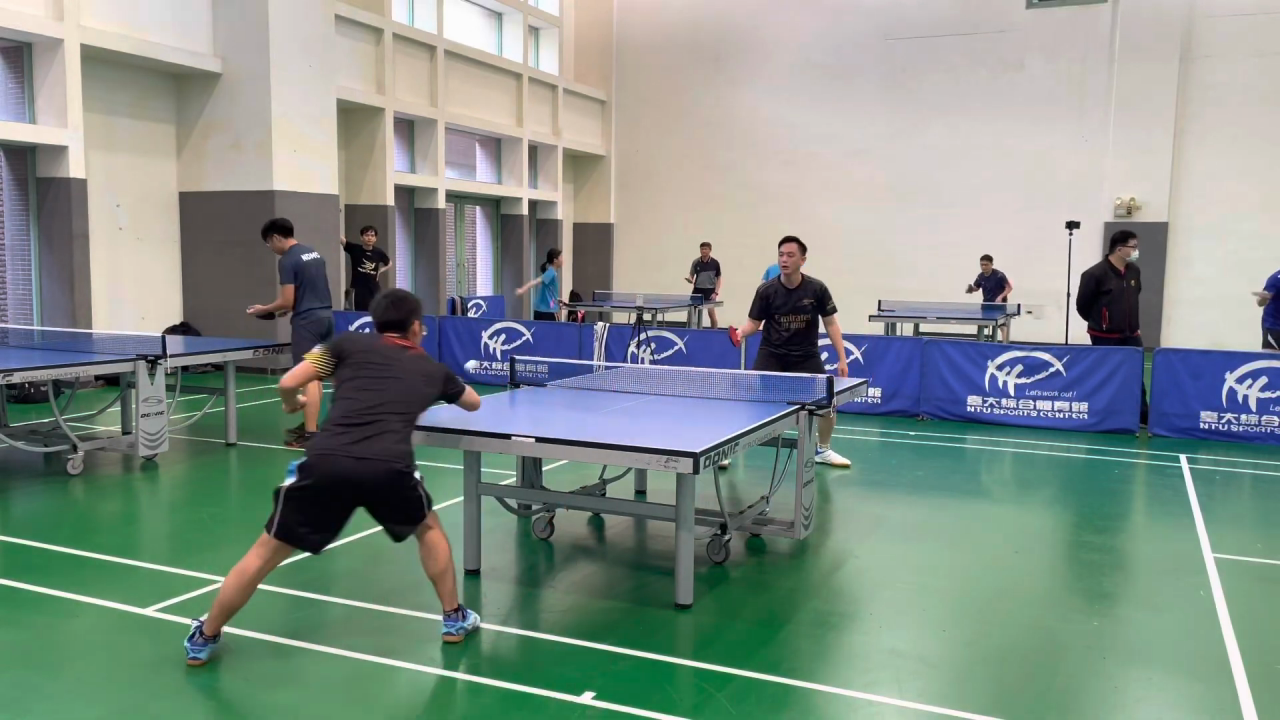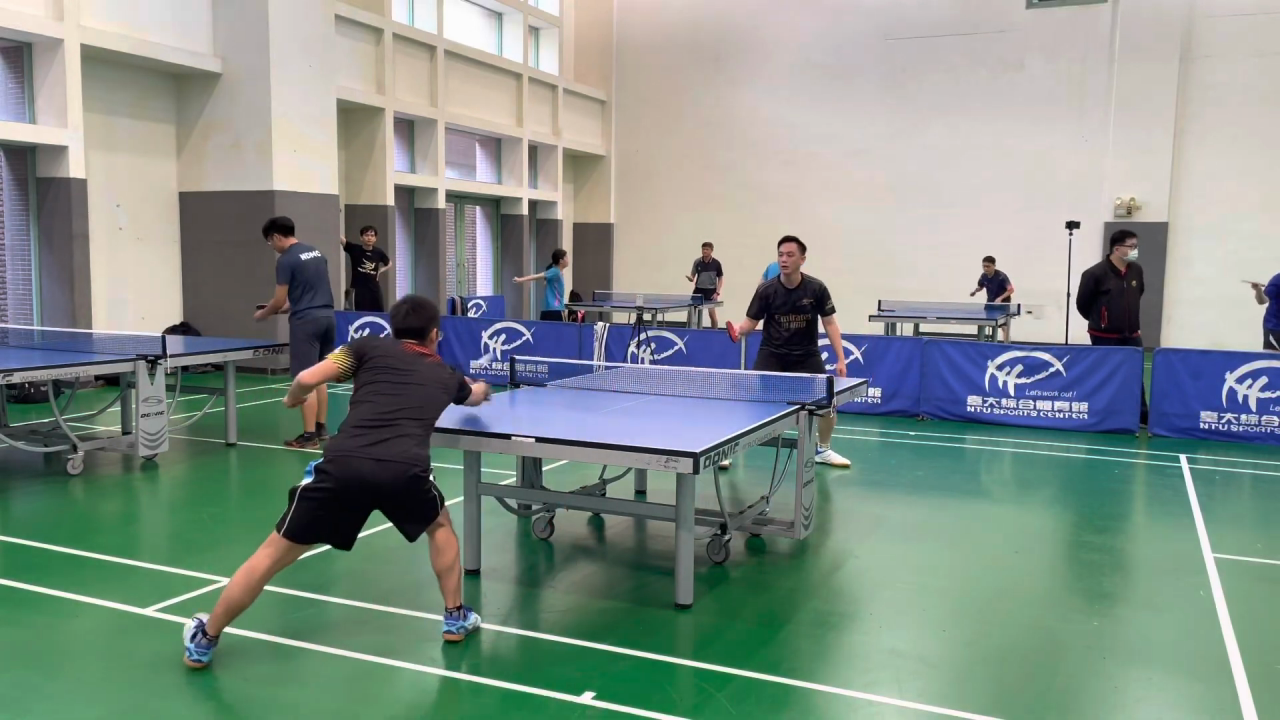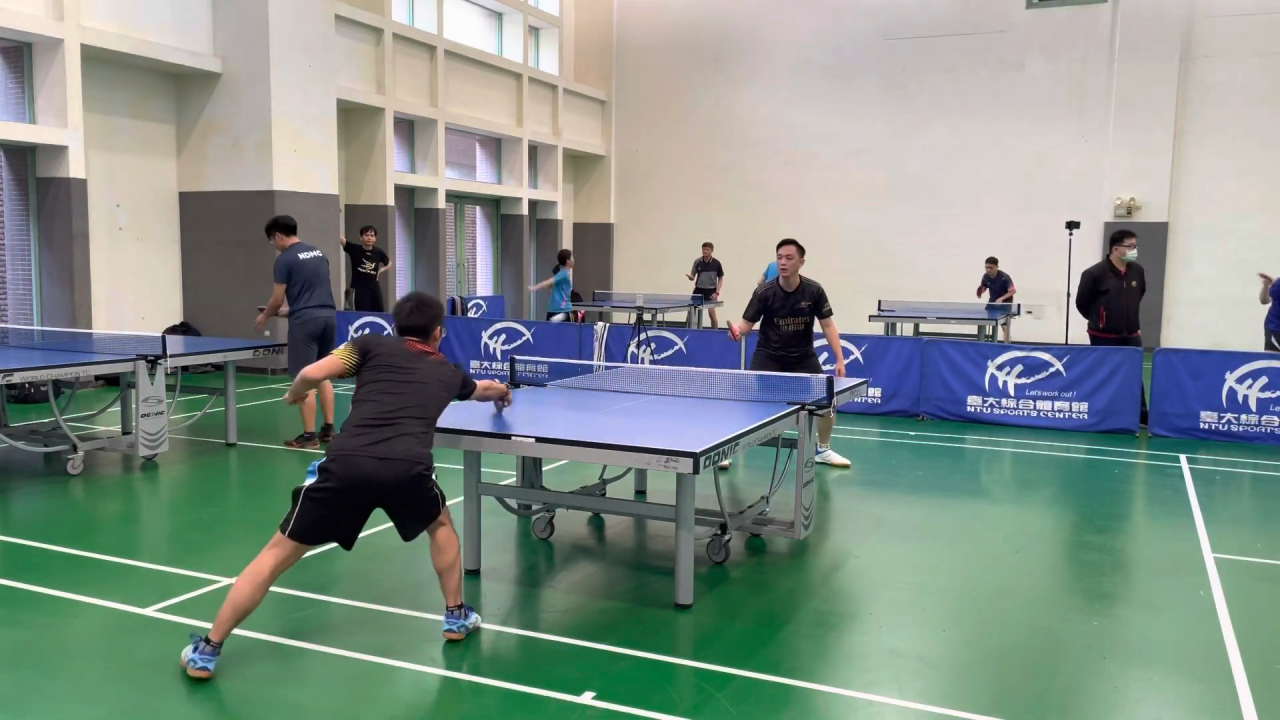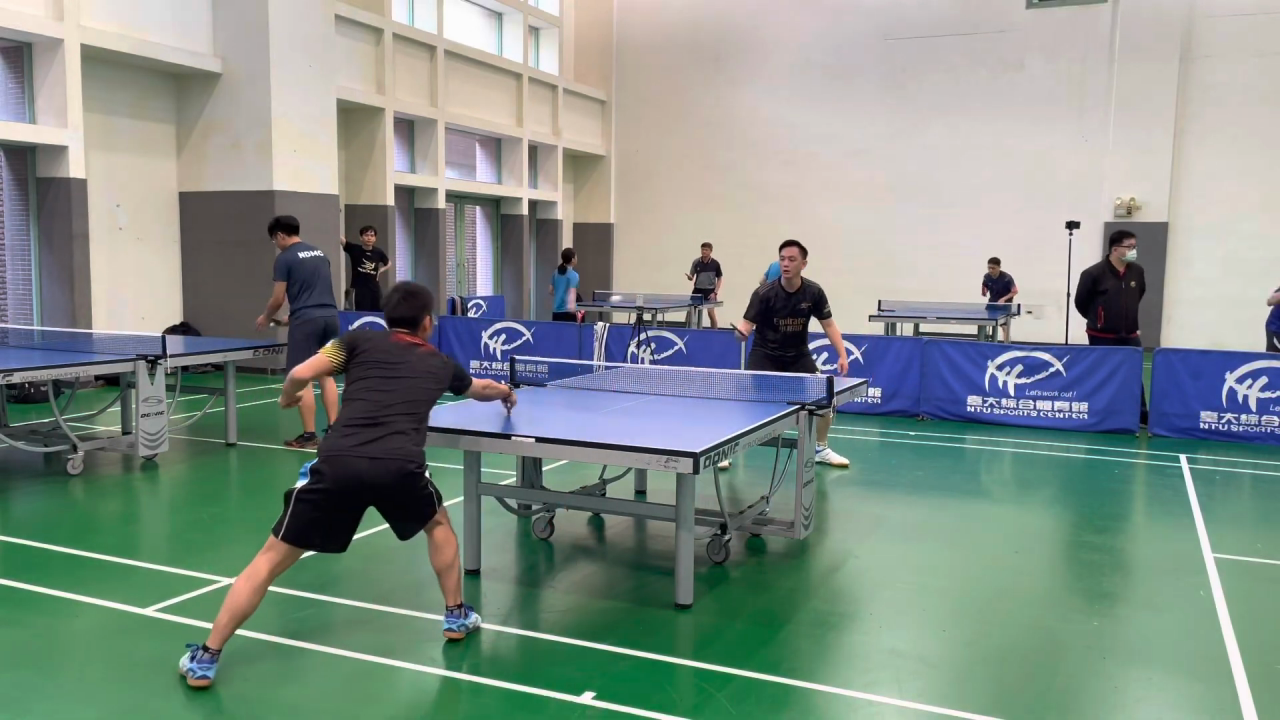
dt=0.1s
person 1, frame 1
left shoulder: (349, 343)
right shoulder: (432, 367)
left elbow: (289, 384)
right elbow: (472, 403)
left wrist: (291, 403)
right wrist: (467, 392)
left hip: (327, 462)
right hip: (389, 468)
left knee: (266, 552)
right knee: (429, 527)
left ankle: (203, 639)
right ankle: (454, 618)
person 1, frame 2
left shoulder: (368, 347)
right shoulder: (445, 373)
left elbow: (306, 380)
right elbow: (475, 396)
left wrist: (293, 398)
right wrist: (483, 389)
left hip: (345, 464)
right hip: (406, 470)
left knee: (276, 552)
right knee: (439, 527)
left ankle: (205, 641)
right ankle: (456, 617)
person 1, frame 3
left shoulder: (372, 344)
right shoulder: (447, 369)
left elbow: (312, 375)
right elbow: (481, 389)
left wrist: (294, 394)
right wrist: (502, 392)
left hip: (346, 463)
right hip: (407, 468)
left knee: (277, 554)
right knee: (441, 524)
left ankle: (208, 649)
right ankle: (457, 616)
person 1, frame 4
left shoulder: (360, 340)
right shoulder: (440, 362)
left elbow: (301, 374)
right elbow: (478, 388)
left wrist: (288, 396)
right wrist: (506, 392)
left hip: (338, 463)
right hip: (400, 466)
left knee: (272, 557)
right knee: (438, 524)
left ankle: (205, 658)
right ankle: (456, 616)
person 2, frame 1
left shoulder: (287, 260)
right shoulder: (314, 253)
left elbow: (287, 301)
left wrist: (262, 309)
right wrist: (283, 310)
left hip: (308, 321)
right hip: (325, 317)
left ankle: (309, 434)
right ankle: (309, 425)
person 2, frame 2
left shoulder: (286, 260)
right shoulder: (316, 253)
left elbow: (280, 301)
left wrist: (263, 313)
right wrist: (292, 308)
left hip: (306, 321)
right hip: (327, 317)
left ankle: (310, 435)
right ankle: (321, 427)
person 2, frame 3
left shoulder: (284, 259)
right shoulder: (318, 253)
left elbow: (277, 300)
left wrist: (264, 317)
left hip: (305, 320)
right hip: (328, 317)
left ankle: (310, 435)
right ankle: (329, 428)
person 2, frame 4
left shoulder: (284, 258)
right shoulder: (320, 254)
left elbow: (278, 299)
left wrist: (266, 318)
left hip: (306, 320)
right hip: (330, 317)
right knee: (326, 376)
left ankle: (309, 435)
person 3, frame 1
left shoulder: (817, 289)
right shoulder: (766, 290)
left elbow: (831, 323)
right elbow: (754, 323)
left wrist: (842, 358)
right wrist: (740, 334)
left hip: (806, 356)
right hip: (772, 354)
left ankle: (823, 451)
person 3, frame 2
left shoulder: (816, 288)
right shoulder: (766, 290)
left elbow: (830, 323)
right elbow: (750, 322)
left wrist: (841, 359)
right wrist: (738, 331)
left hip: (806, 355)
right hip: (772, 354)
left ankle: (823, 450)
person 3, frame 3
left shoulder: (814, 291)
right shoulder: (763, 293)
left elbow: (827, 324)
right elbow: (746, 323)
left wrist: (839, 358)
right wrist: (736, 331)
left hip: (803, 356)
right hip: (769, 355)
left ankle: (823, 450)
person 3, frame 4
left shoulder: (814, 292)
right shoulder: (764, 293)
left elbow: (828, 325)
right elbow: (747, 324)
left wrist: (842, 354)
right wrist: (741, 332)
left hip: (798, 356)
right hip: (765, 354)
left ankle: (821, 449)
person 4, frame 1
left shoulder: (1134, 270)
right shoulder: (1095, 274)
right elbow: (1082, 305)
left wrist: (1125, 320)
right wrist: (1099, 322)
left hip: (1131, 336)
right hip: (1105, 338)
left ankle: (1142, 415)
person 4, frame 2
left shoulder: (1136, 270)
right shoulder: (1096, 273)
right elbow: (1082, 304)
left hip: (1131, 336)
right hip: (1105, 338)
left ankle: (1142, 415)
person 4, frame 3
left shoulder: (1137, 271)
right shoulder: (1095, 273)
right elbow: (1082, 303)
left hip: (1131, 336)
right hip: (1104, 338)
left ankle: (1142, 415)
person 4, frame 4
left shoulder: (1137, 271)
right shoulder: (1094, 273)
right elbow: (1081, 303)
left hip: (1130, 336)
right hip: (1102, 338)
left ankle: (1141, 415)
